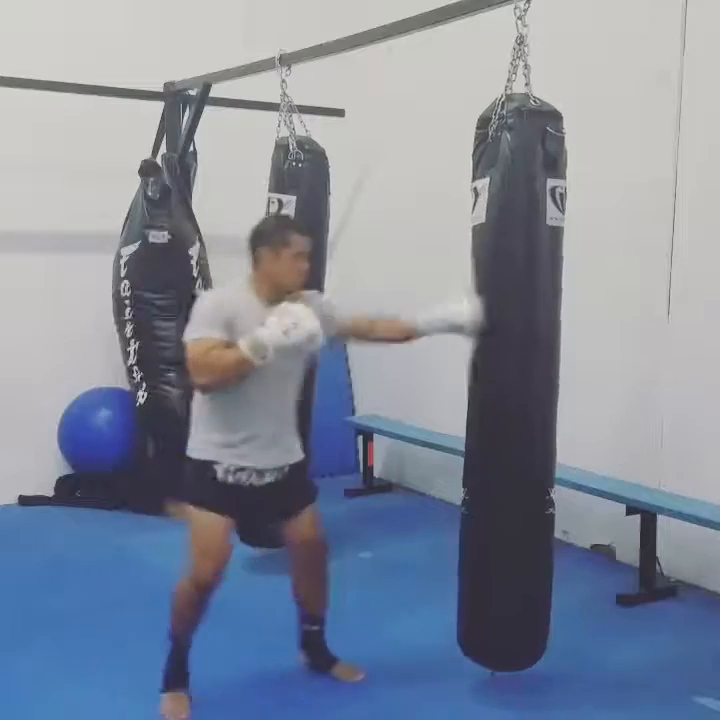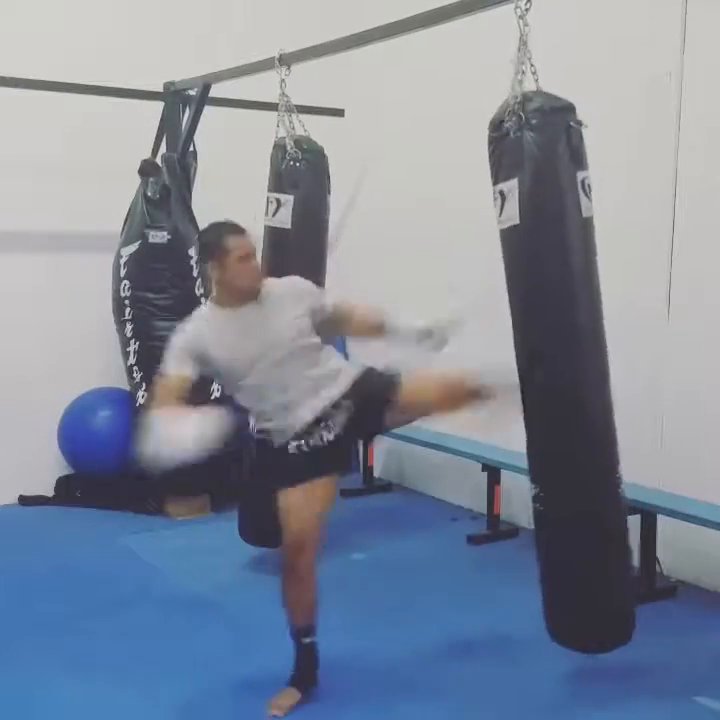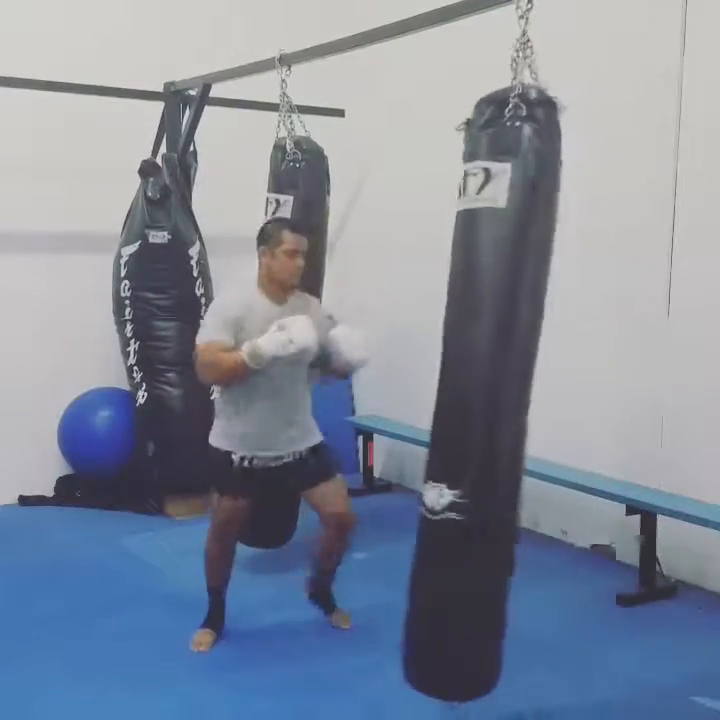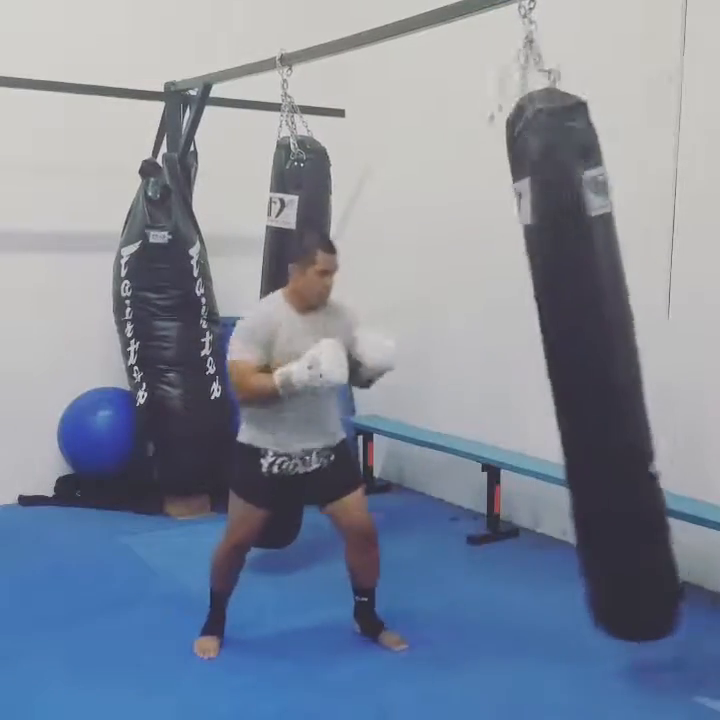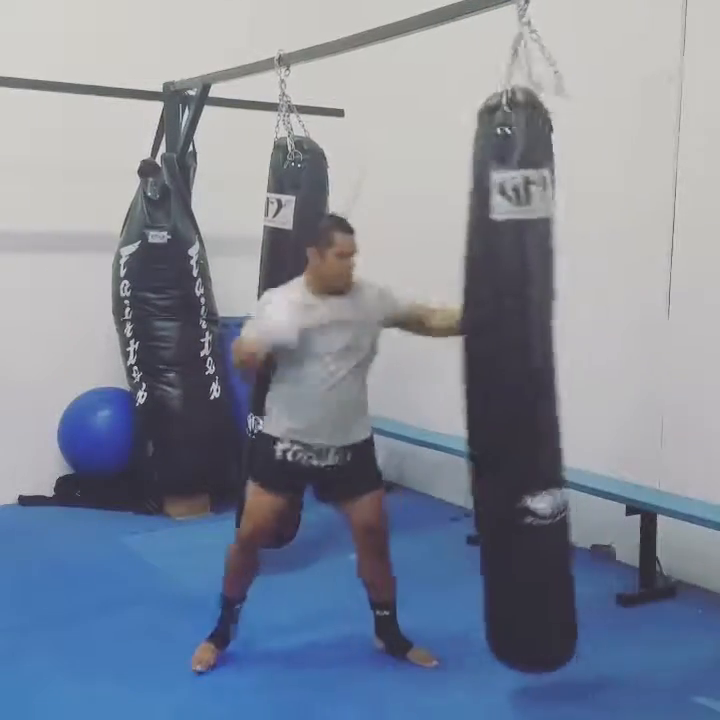
dt=1s
person 1, frame 1
left shoulder: (310, 306)
right shoulder: (217, 304)
left elbow: (374, 330)
right elbow: (205, 374)
left wrist: (435, 322)
right wrist: (262, 342)
left hip: (281, 459)
right hip: (218, 461)
left knee: (311, 552)
right knee: (205, 572)
left ankle: (316, 651)
right ankle: (176, 675)
person 1, frame 2
left shoulder: (291, 290)
right shoulder: (195, 333)
left elbow: (346, 319)
right elbow: (167, 395)
left wrist: (402, 328)
right wrist: (163, 421)
left hip: (346, 396)
right hip: (297, 437)
left knee: (454, 391)
right knee: (298, 547)
right ankle: (306, 671)
person 1, frame 3
left shoulder: (311, 309)
right shoulder: (230, 306)
left elbow: (334, 365)
right elbow: (209, 370)
left wrist: (348, 357)
right wrist: (267, 346)
left hip: (299, 441)
right hip: (238, 445)
left knee: (341, 517)
right knee: (225, 533)
left ankle: (320, 589)
right ankle: (215, 615)
person 1, frame 4
left shoulder: (339, 316)
right shoulder: (259, 320)
left elbow: (361, 378)
right elbow: (245, 390)
left wrist: (374, 364)
right wrist: (295, 375)
left hip: (327, 447)
right hip: (266, 450)
left knee: (362, 530)
right knee: (238, 541)
left ankle: (367, 618)
right ankle: (214, 622)
person 1, frame 5
left shoulder: (371, 298)
right shoulder: (278, 301)
left elbow: (424, 320)
right elbow: (242, 358)
right wrist: (268, 336)
left hip: (348, 443)
right hip: (285, 440)
left knee: (373, 535)
right knee: (252, 534)
left ankle: (390, 632)
right ankle: (221, 632)
